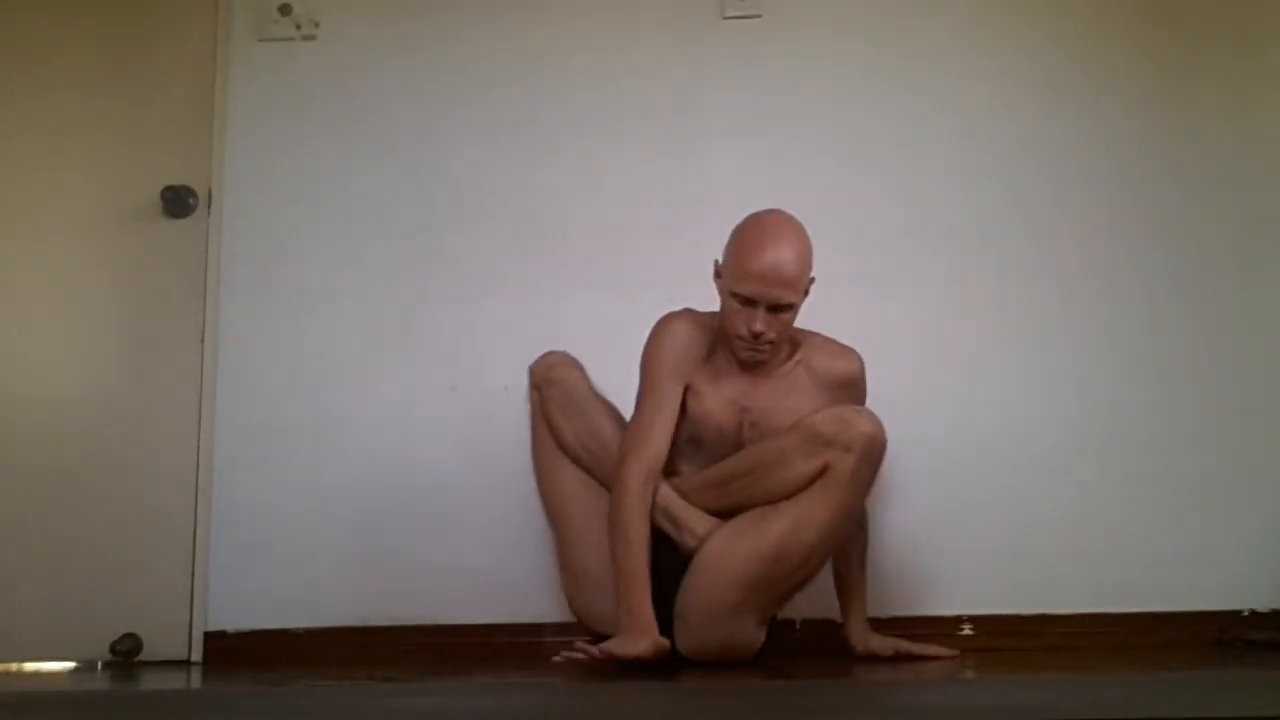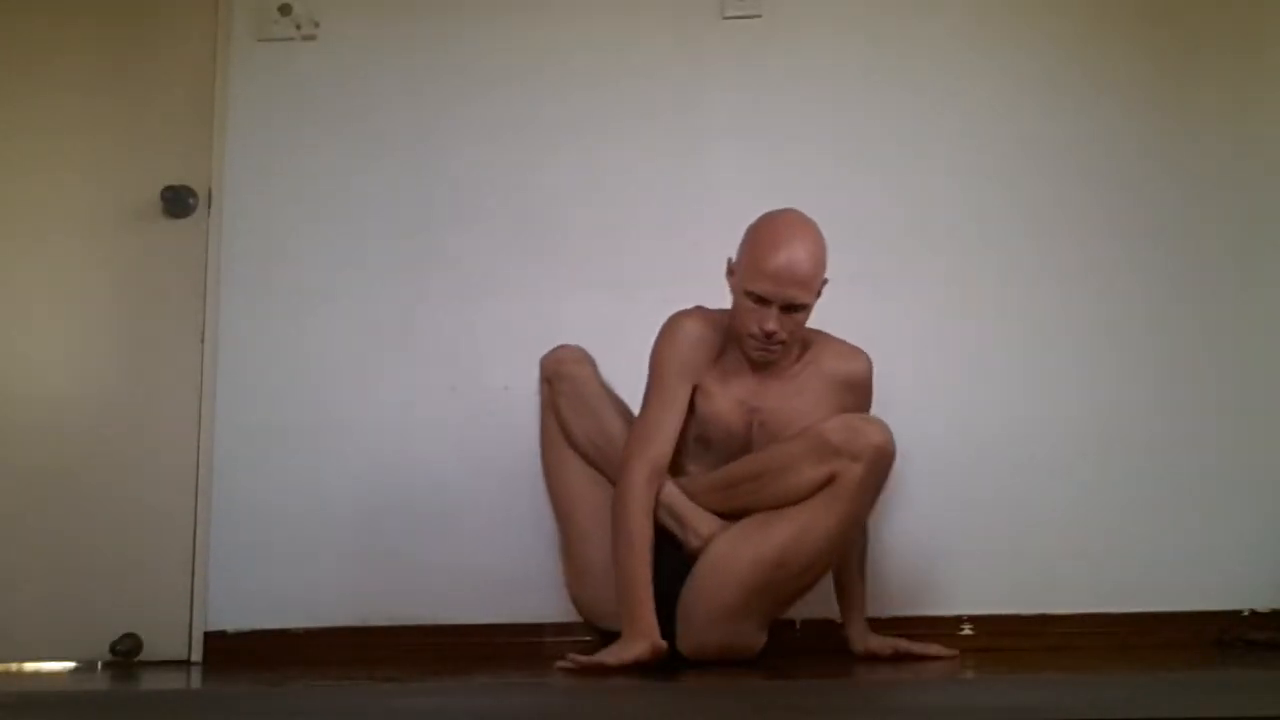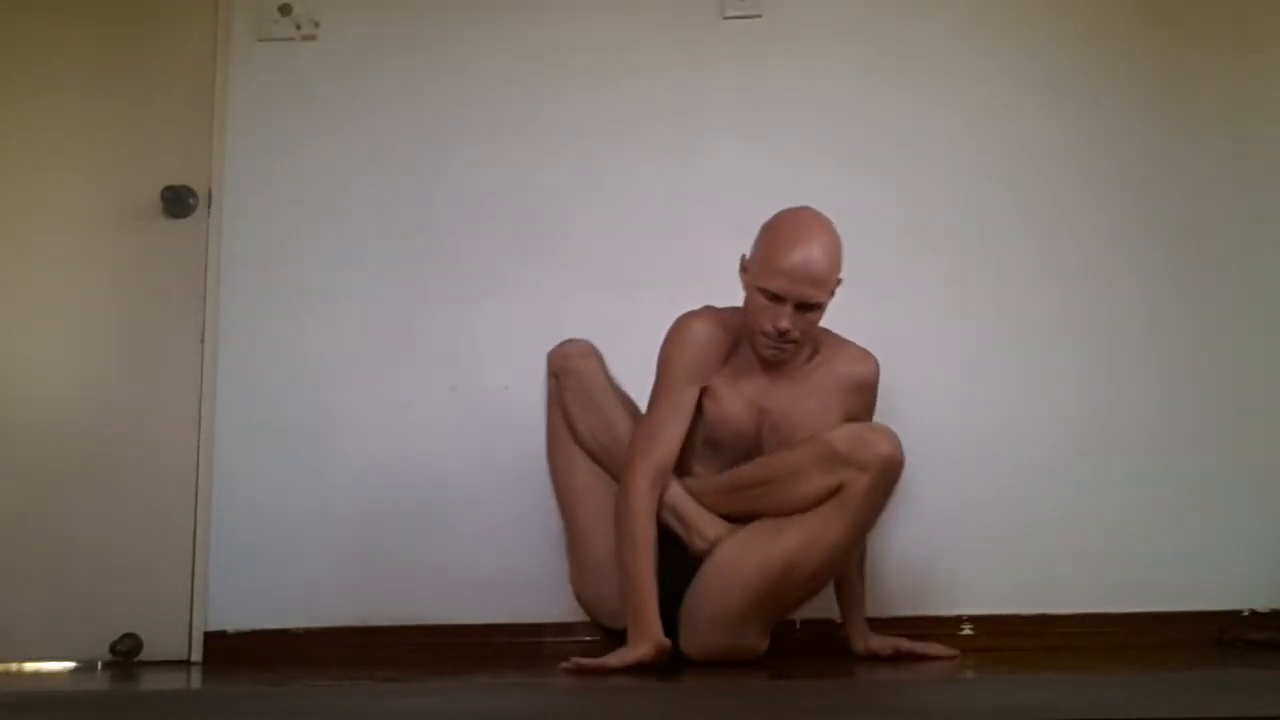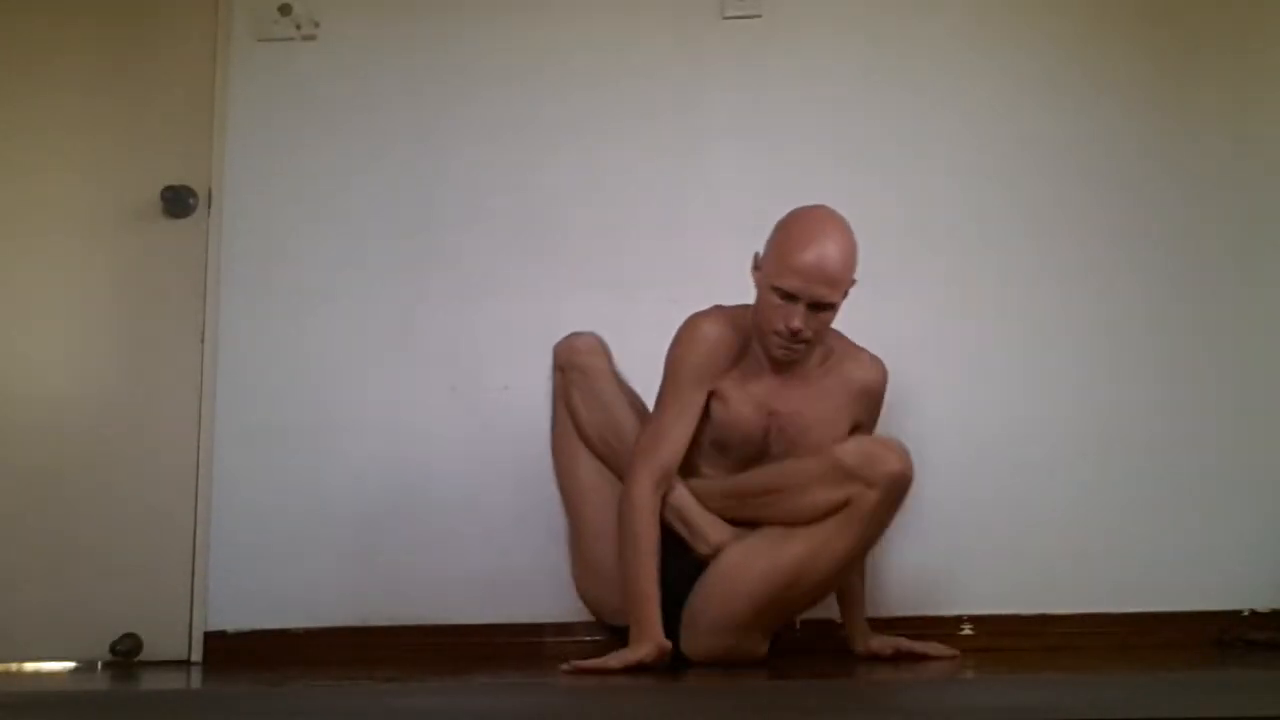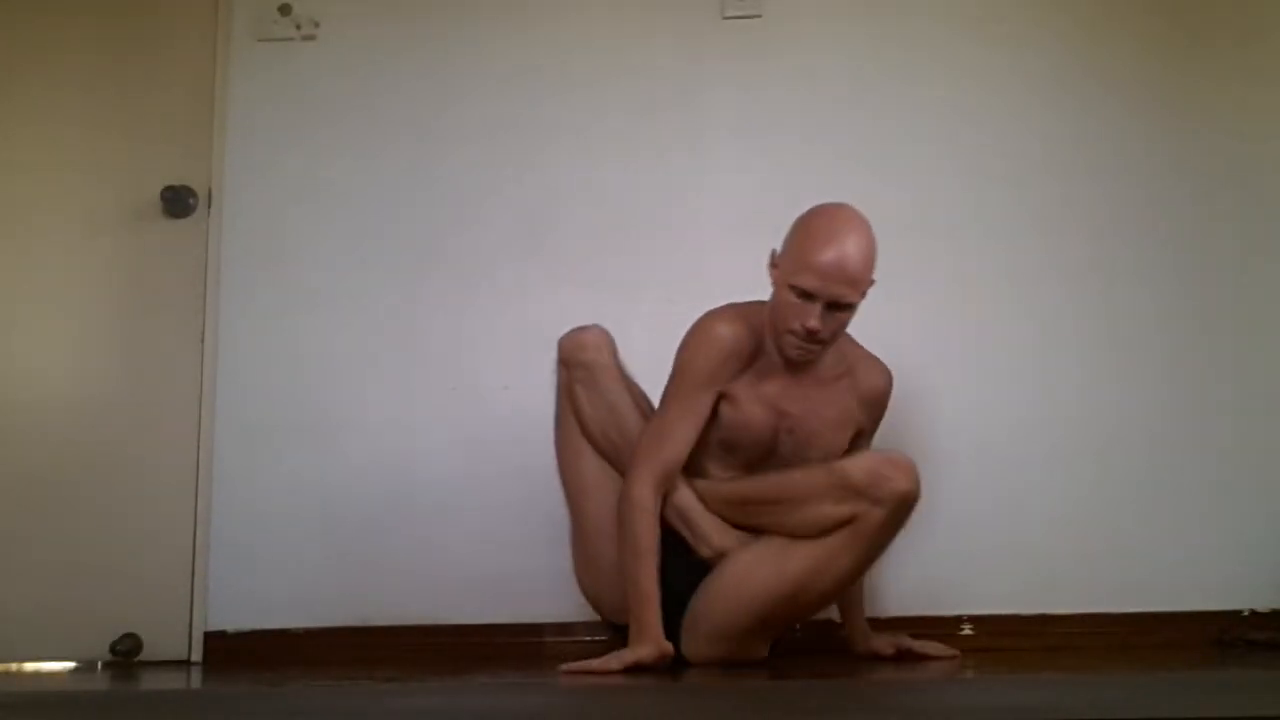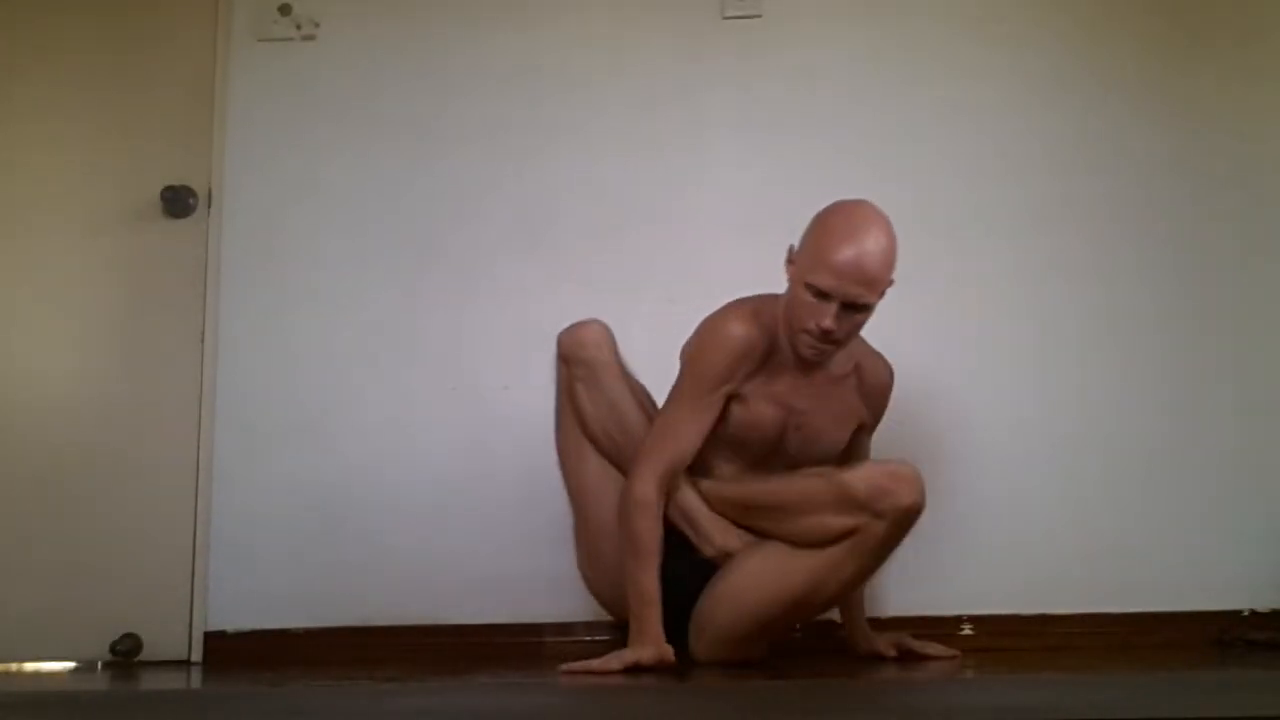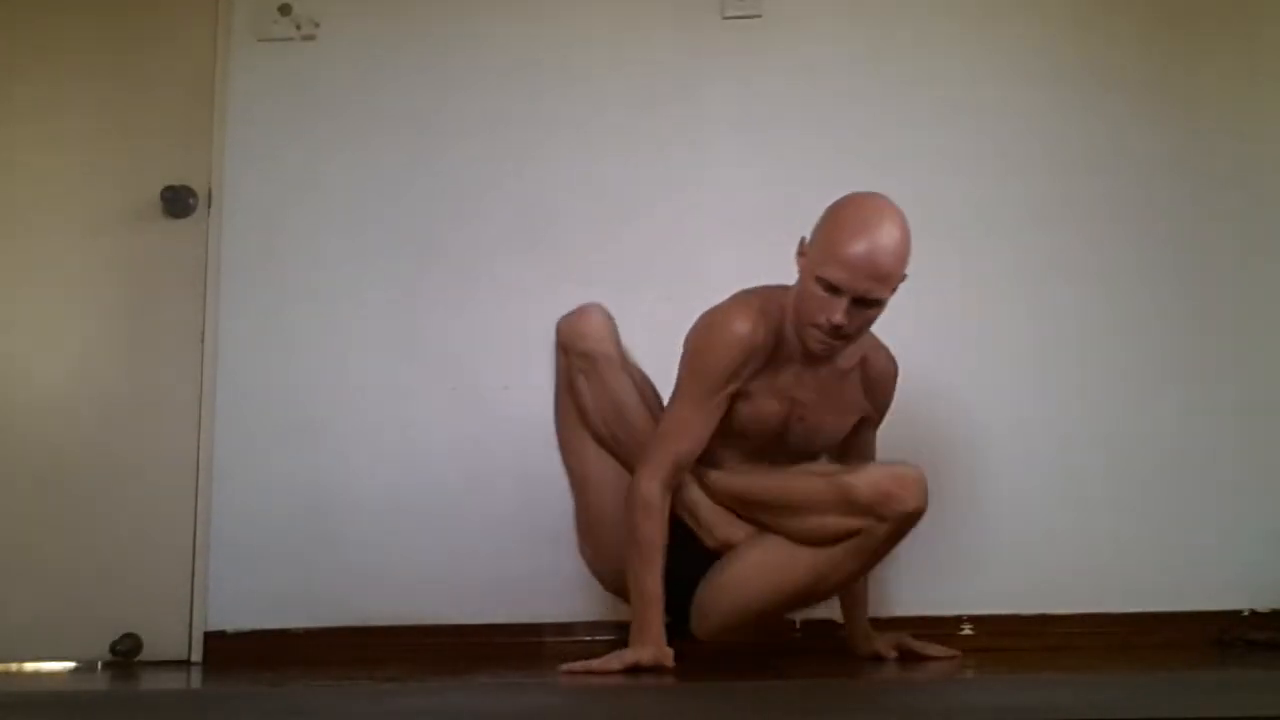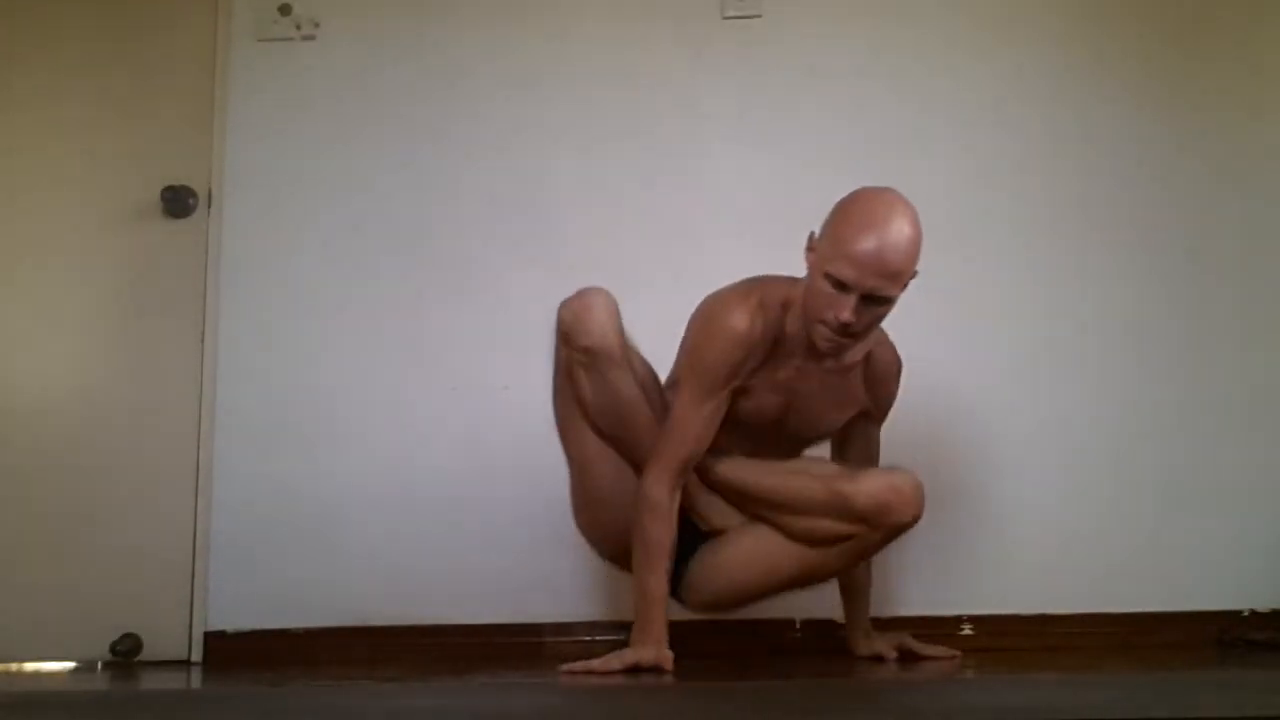
dt=0.1s
person 1, frame 1
left shoulder: (836, 372)
right shoulder: (684, 339)
left elbow: (844, 495)
right elbow: (635, 476)
left wrist: (857, 627)
right wrist: (639, 625)
left hip: (714, 618)
right hip: (622, 597)
left knee: (858, 431)
right knee: (553, 372)
person 1, frame 2
left shoulder: (845, 373)
right shoulder: (694, 337)
left elbow: (839, 509)
right elbow: (639, 475)
left wrist: (857, 629)
right wrist: (639, 629)
left hip: (717, 620)
right hip: (624, 590)
left knee: (868, 441)
right knee: (565, 365)
person 1, frame 3
left shoulder: (853, 375)
right shoulder: (703, 338)
left elbow: (844, 509)
right elbow: (642, 477)
left wrist: (858, 632)
right wrist: (643, 630)
left hip: (719, 621)
right hip: (631, 588)
left knee: (876, 450)
right knee: (573, 360)
person 1, frame 4
left shoulder: (862, 380)
right shoulder: (714, 337)
left elbow: (842, 514)
right elbow: (644, 481)
left wrist: (857, 631)
right wrist: (644, 633)
left hip: (720, 621)
right hip: (629, 586)
left knee: (886, 464)
right knee: (580, 352)
person 1, frame 5
left shoulder: (867, 384)
right shoulder: (727, 339)
left elbow: (845, 512)
right elbow: (644, 481)
left wrist: (859, 633)
right wrist: (644, 634)
left hip: (719, 622)
right hip: (634, 586)
left knee: (893, 479)
right knee: (585, 347)
person 1, frame 6
left shoulder: (871, 380)
right shoulder: (738, 335)
left elbow: (845, 506)
right elbow: (649, 480)
left wrist: (858, 631)
right wrist: (645, 634)
right hip: (637, 569)
left knee: (899, 489)
right knee: (585, 342)
person 1, frame 7
left shoulder: (876, 373)
right shoulder: (742, 330)
left elbow: (849, 500)
right elbow: (653, 478)
left wrist: (859, 631)
right wrist: (645, 635)
left hip: (721, 595)
right hip: (636, 558)
left knee: (903, 491)
right knee: (585, 330)
person 1, frame 8
left shoulder: (879, 367)
right shoulder: (744, 322)
left elbow: (855, 490)
right elbow: (663, 478)
left wrist: (860, 631)
right wrist: (649, 635)
left hip: (708, 564)
right hip: (629, 512)
left knee: (898, 500)
right knee: (588, 314)
